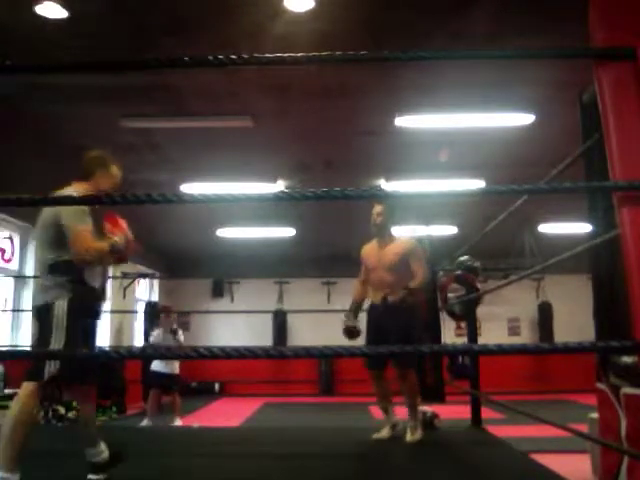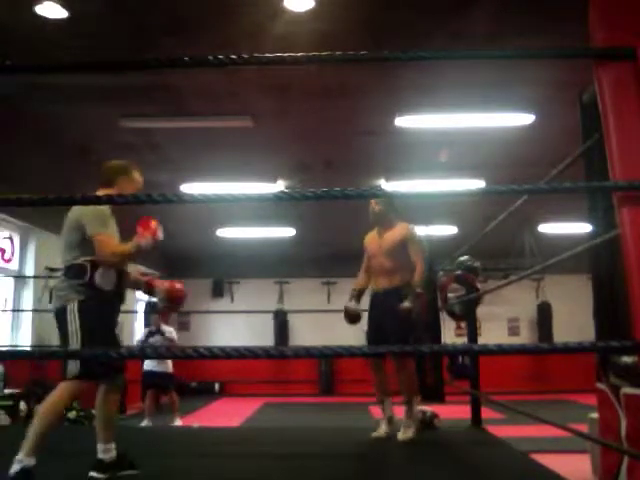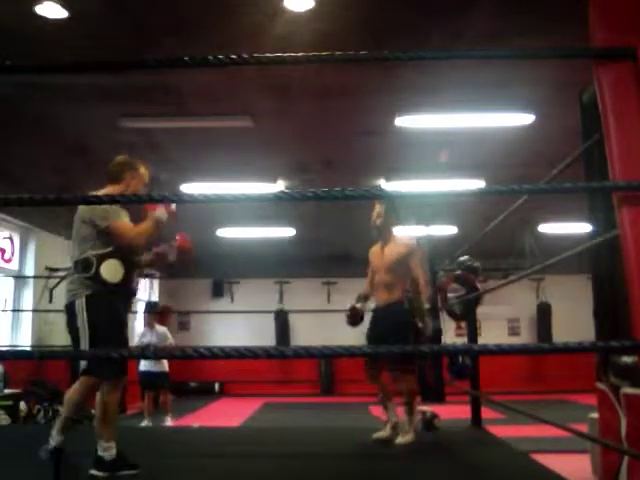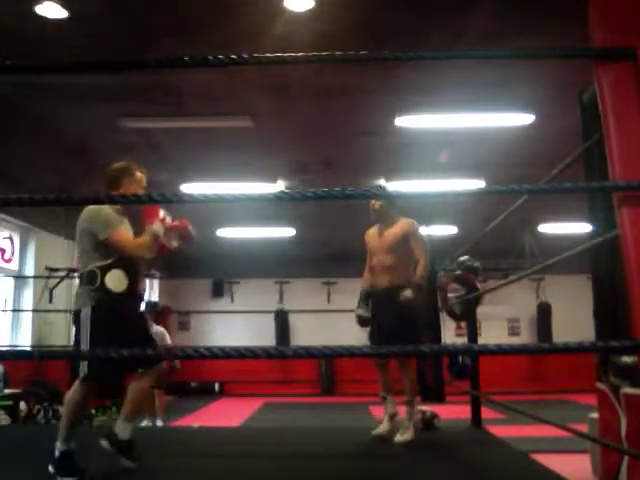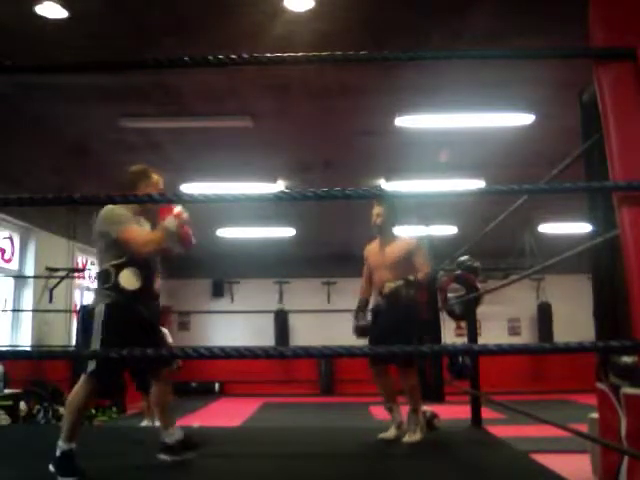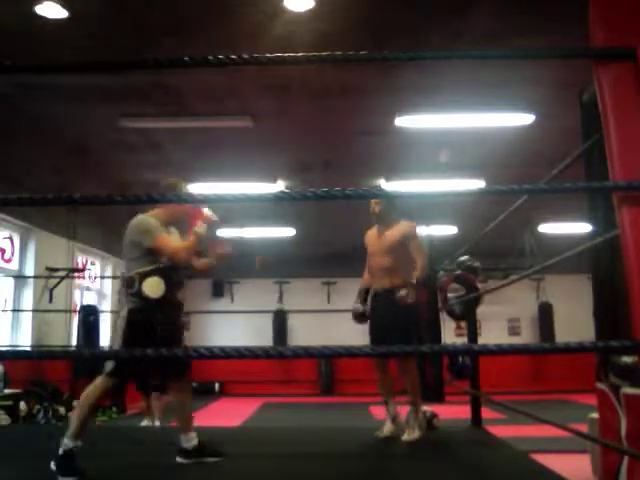
dt=0.2s
person 1, frame 1
left shoulder: (67, 203)
right shoulder: (73, 201)
right elbow: (84, 252)
left wrist: (111, 250)
right wrist: (116, 242)
left hip: (69, 303)
right hip: (62, 301)
left knee: (84, 381)
right knee: (37, 385)
person 1, frame 2
left shoulder: (100, 212)
right shoulder: (95, 208)
left elbow: (112, 269)
right elbow: (108, 255)
right wrist: (142, 242)
left hip: (96, 305)
right hip: (80, 304)
left knee: (112, 378)
right knee: (74, 382)
person 1, frame 3
left shoulder: (114, 209)
right shoulder: (99, 203)
left elbow: (126, 257)
right elbow: (135, 239)
right wrist: (159, 214)
left hip: (111, 300)
right hip: (90, 298)
left knee: (114, 377)
right knee: (94, 375)
right ankle: (56, 441)
person 1, frame 4
left shoulder: (119, 217)
right shoulder: (98, 212)
left elbow: (137, 257)
right elbow: (135, 250)
left wrist: (166, 239)
right wrist: (157, 227)
left hip: (123, 306)
right hip: (98, 307)
left knee: (152, 366)
right knee: (88, 381)
left ankle: (120, 434)
right ankle: (62, 454)
person 1, frame 5
left shoulder: (141, 220)
right shoulder: (113, 213)
left elbow: (153, 253)
right elbow: (144, 246)
left wrist: (173, 235)
right wrist: (171, 223)
left hip: (141, 307)
right hip: (114, 307)
left knee: (163, 370)
right knee: (93, 379)
left ankle: (172, 439)
right ankle: (63, 452)
person 1, frame 6
left shoulder: (171, 231)
right shoulder: (144, 223)
left elbow: (191, 263)
right elbow: (180, 253)
left wrist: (217, 258)
right wrist: (200, 228)
left hip: (165, 315)
right hip: (140, 313)
left knee: (181, 378)
right knee: (109, 379)
left ankle: (189, 446)
right ankle: (66, 450)
person 2, frame 1
left shoulder: (407, 246)
right shoulder: (367, 250)
left elbow: (422, 275)
right elbow: (362, 283)
left wrist: (406, 293)
right wrist: (351, 314)
left hip: (400, 310)
right hip: (376, 312)
left knee: (405, 369)
right knee: (375, 371)
left ankle: (414, 421)
right ankle: (390, 422)
person 2, frame 2
left shoulder: (405, 232)
right shoulder: (369, 238)
left elbow: (419, 265)
left wrist: (414, 296)
right wrist: (354, 298)
left hip: (399, 299)
right hip: (377, 300)
left knee: (403, 358)
right knee: (376, 360)
left ankle: (410, 417)
right ankle: (387, 418)
person 2, frame 3
left shoulder: (407, 246)
right shoulder: (374, 251)
left elbow: (421, 279)
right wrist: (360, 301)
left hip: (400, 312)
right hip: (379, 313)
left knee: (402, 370)
right knee: (372, 371)
left ankle: (410, 423)
right ankle: (392, 422)
person 2, frame 4
left shoulder: (407, 226)
right shoulder: (370, 235)
left elbow: (423, 260)
left wrist: (415, 288)
right wrist: (363, 300)
left hip: (402, 296)
right hip: (379, 298)
left knee: (405, 357)
right knee: (380, 359)
left ankle: (409, 419)
right ankle: (390, 415)
person 2, frame 5
left shoulder: (409, 244)
right shoulder: (370, 250)
left elbow: (427, 270)
right elbow: (366, 282)
left wrist: (406, 284)
right wrist: (360, 312)
left hip: (404, 309)
right hip: (381, 312)
left knee: (406, 367)
right knee: (378, 369)
left ankle: (415, 422)
right ankle: (397, 422)
person 2, frame 6
left shoulder: (406, 229)
right shoulder: (369, 236)
left elbow: (421, 262)
left wrist: (411, 288)
right wrist: (361, 298)
left hip: (401, 299)
right hip: (378, 300)
left knee: (405, 359)
right knee: (380, 360)
left ankle: (416, 418)
right ankle: (393, 417)
